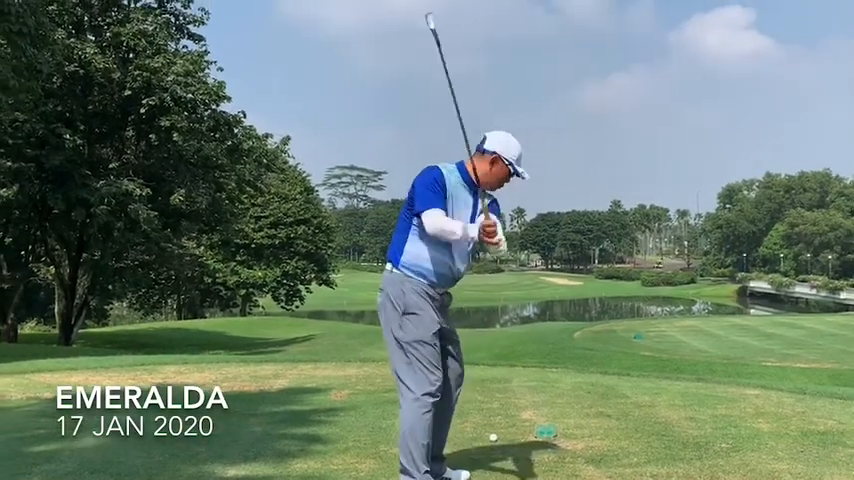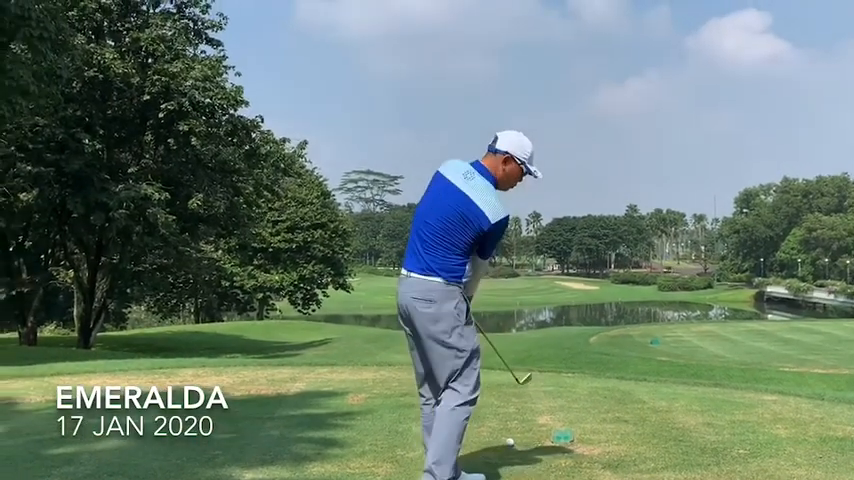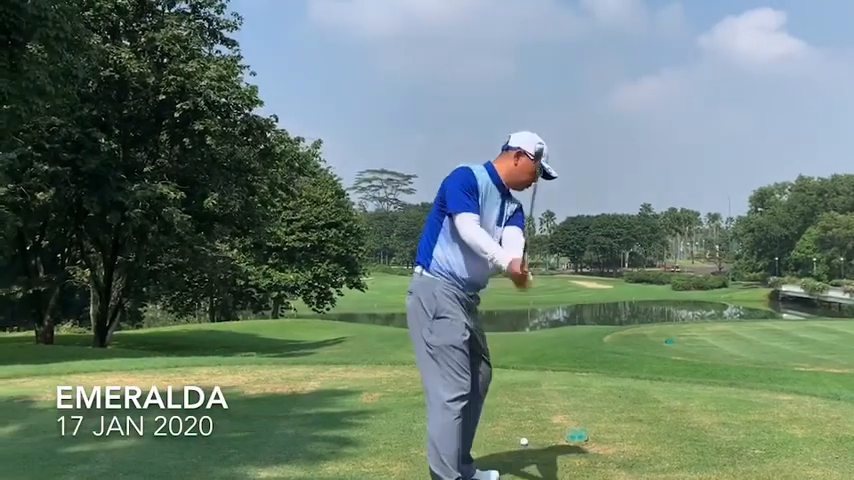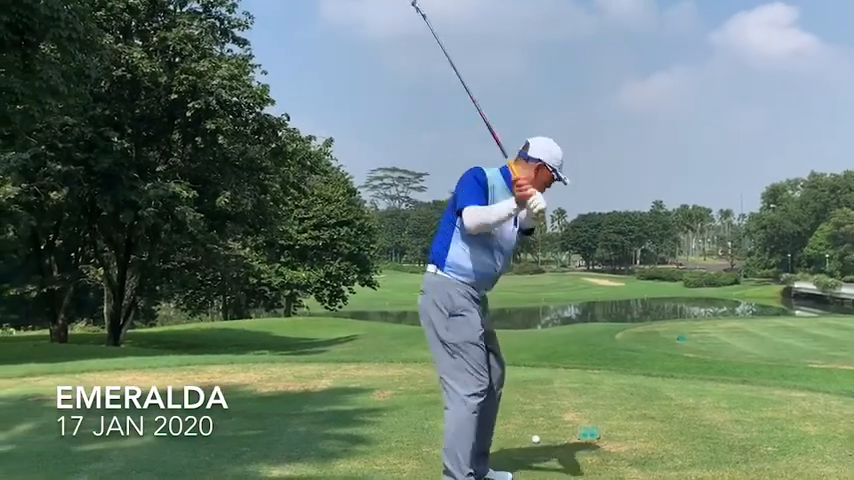
dt=0.5s
person 1, frame 1
left shoulder: (486, 202)
right shoulder: (436, 176)
left elbow: (492, 230)
right elbow: (433, 224)
left wrist: (492, 235)
right wrist: (471, 229)
left hip: (432, 294)
right hip: (406, 290)
left knee: (450, 378)
right knee: (422, 386)
person 1, frame 2
left shoulder: (450, 169)
right shoulder: (494, 213)
right elbow: (479, 265)
right wrist: (466, 298)
left hip: (411, 289)
right hip: (440, 297)
left knee: (435, 390)
right knee: (461, 390)
person 1, frame 3
left shoulder: (513, 206)
right shoulder: (467, 177)
left elbow: (513, 240)
right elbow: (468, 231)
left wrist: (517, 260)
right wrist: (505, 262)
left hip: (464, 297)
right hip: (436, 293)
left knee: (476, 380)
right knee: (450, 391)
person 1, frame 4
left shoulder: (524, 196)
right shoulder: (479, 178)
left elbow: (532, 216)
right elbow: (472, 220)
left wrist: (530, 200)
right wrist: (515, 203)
left hip: (471, 296)
right hip: (448, 292)
left knee: (491, 380)
right knee: (468, 389)
